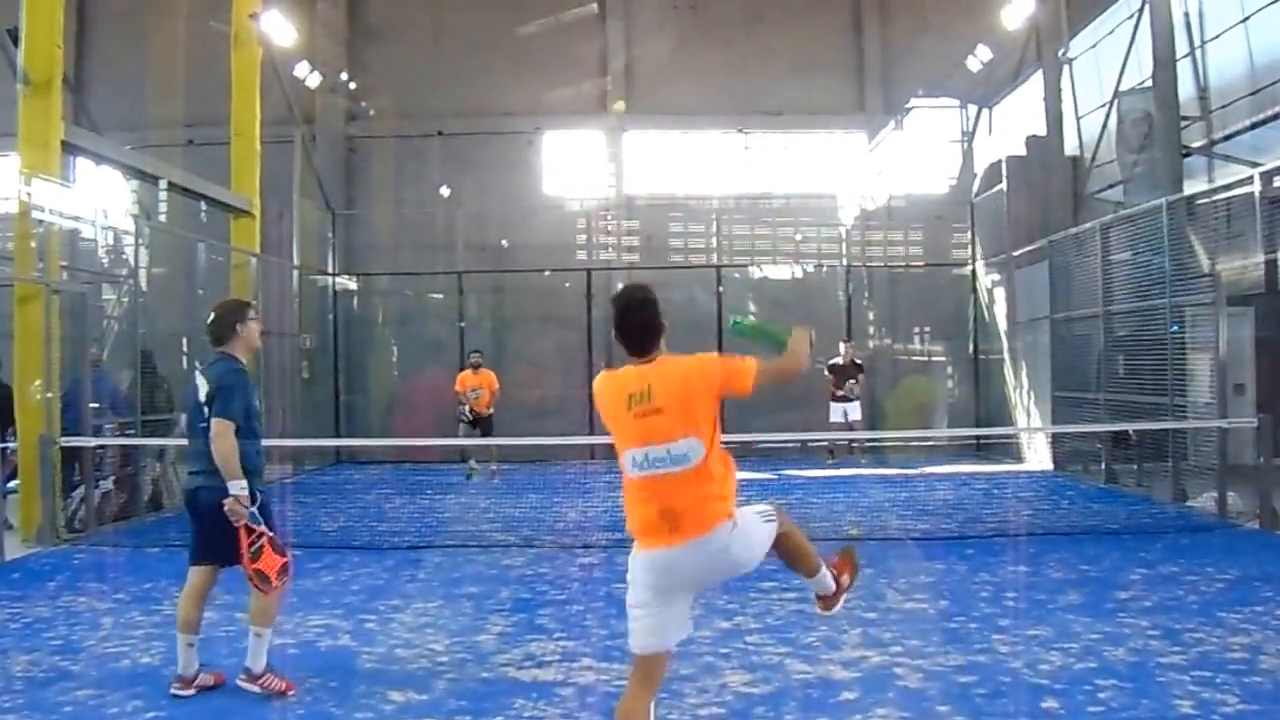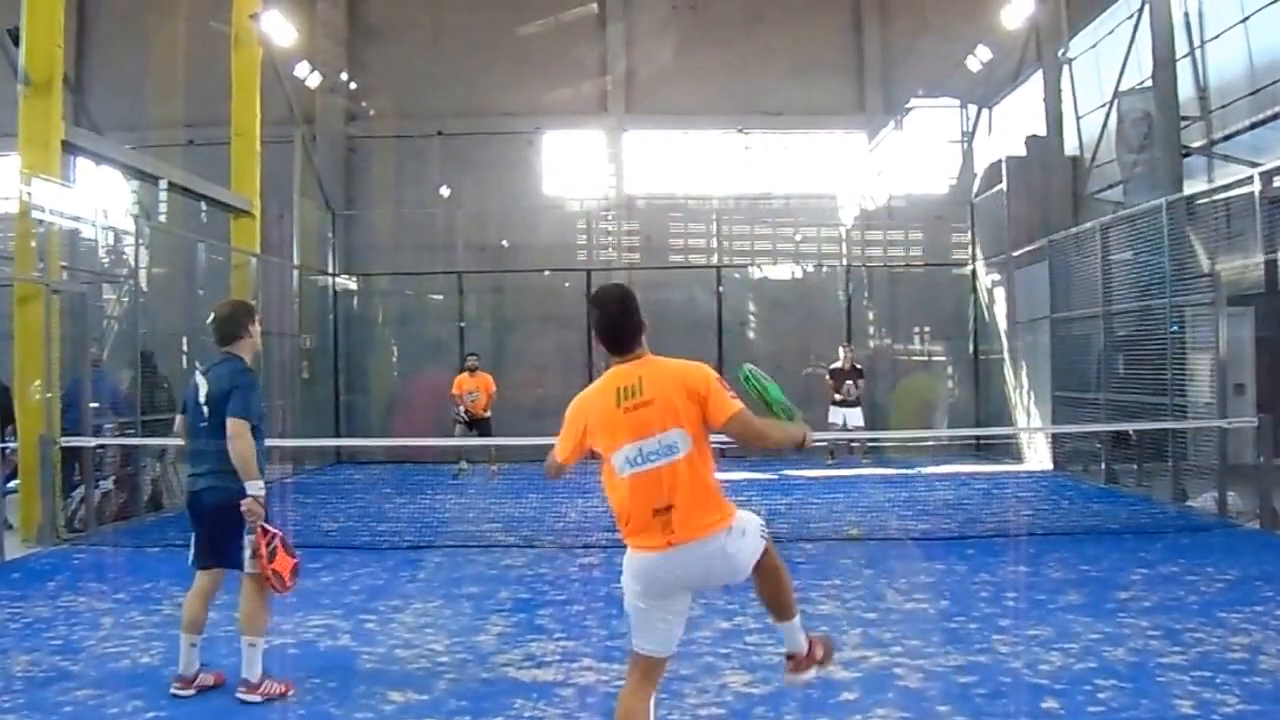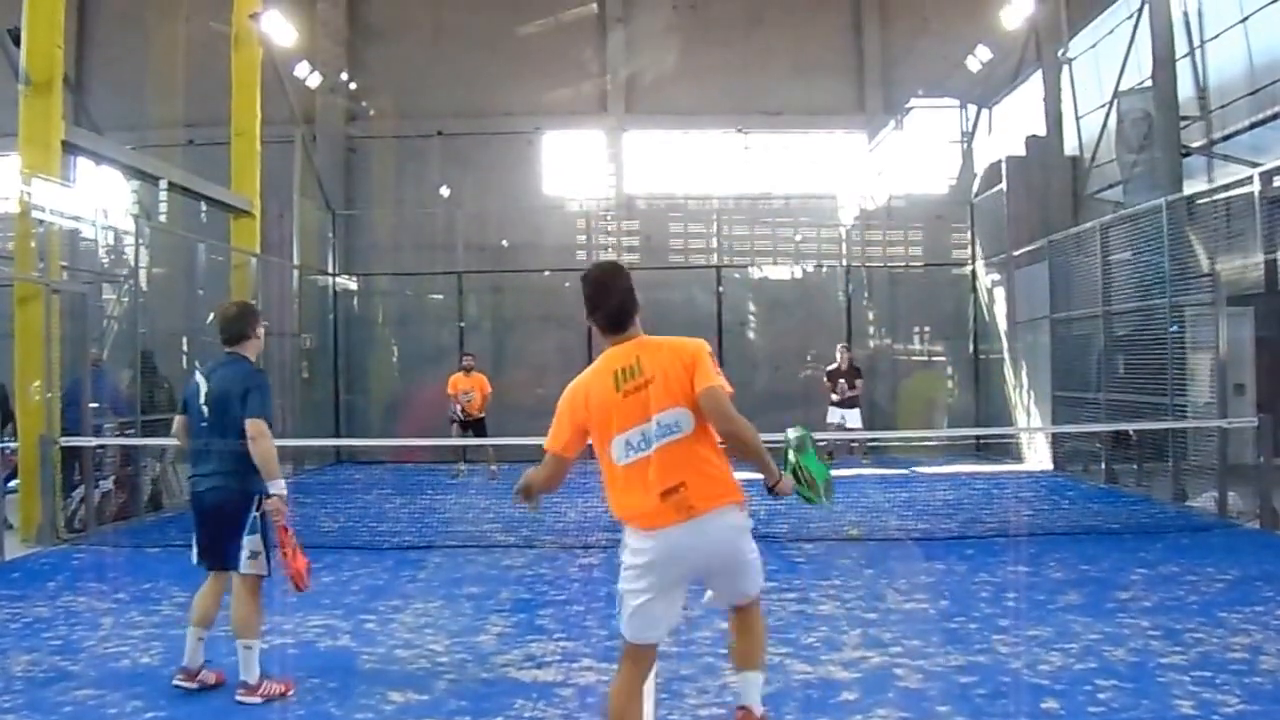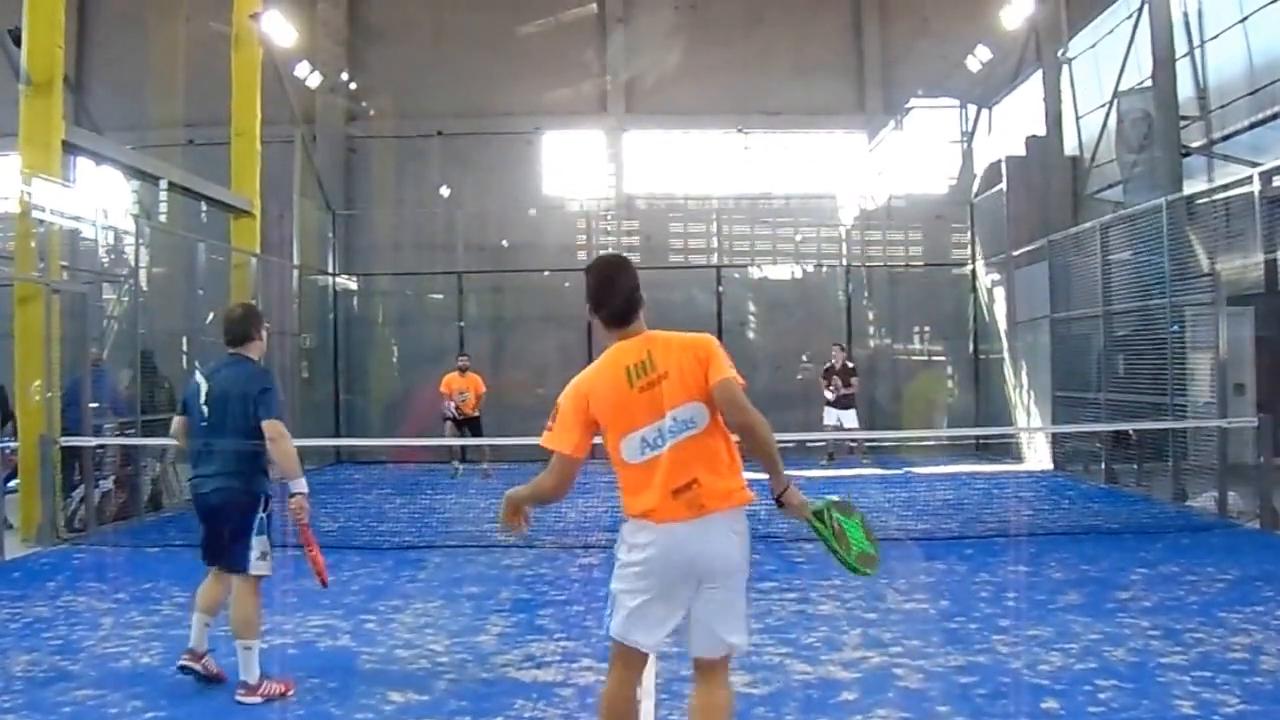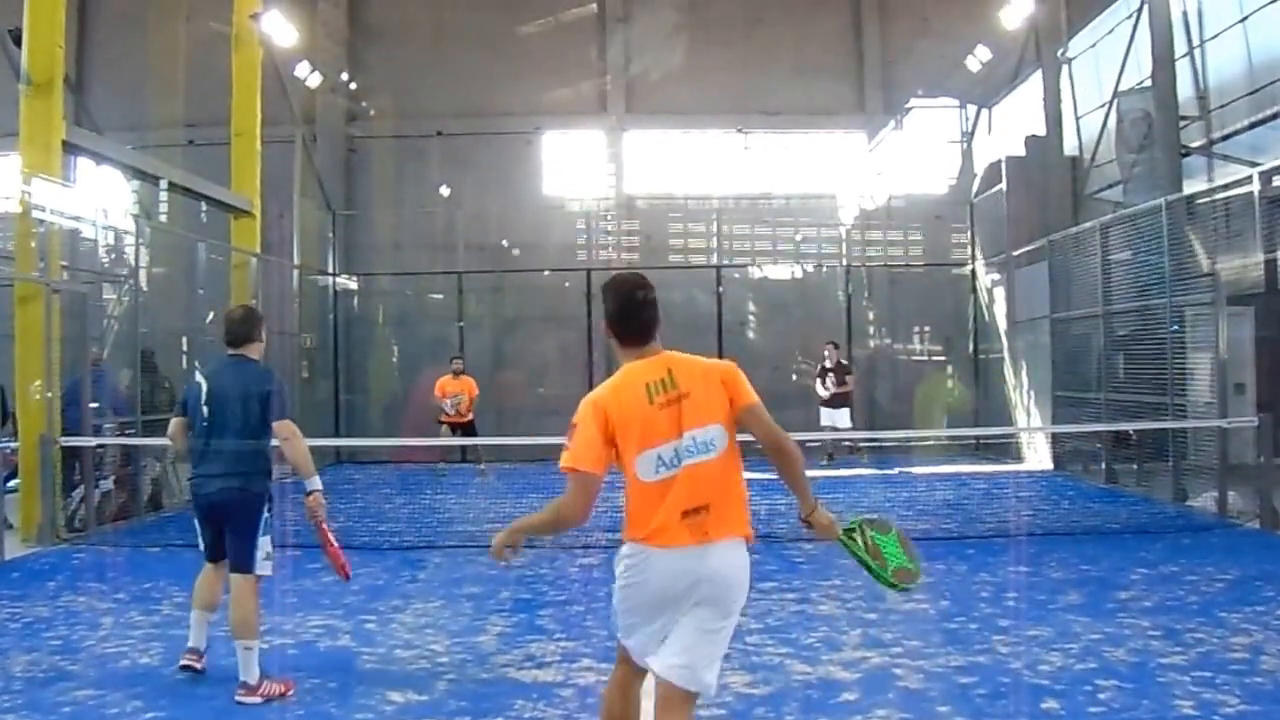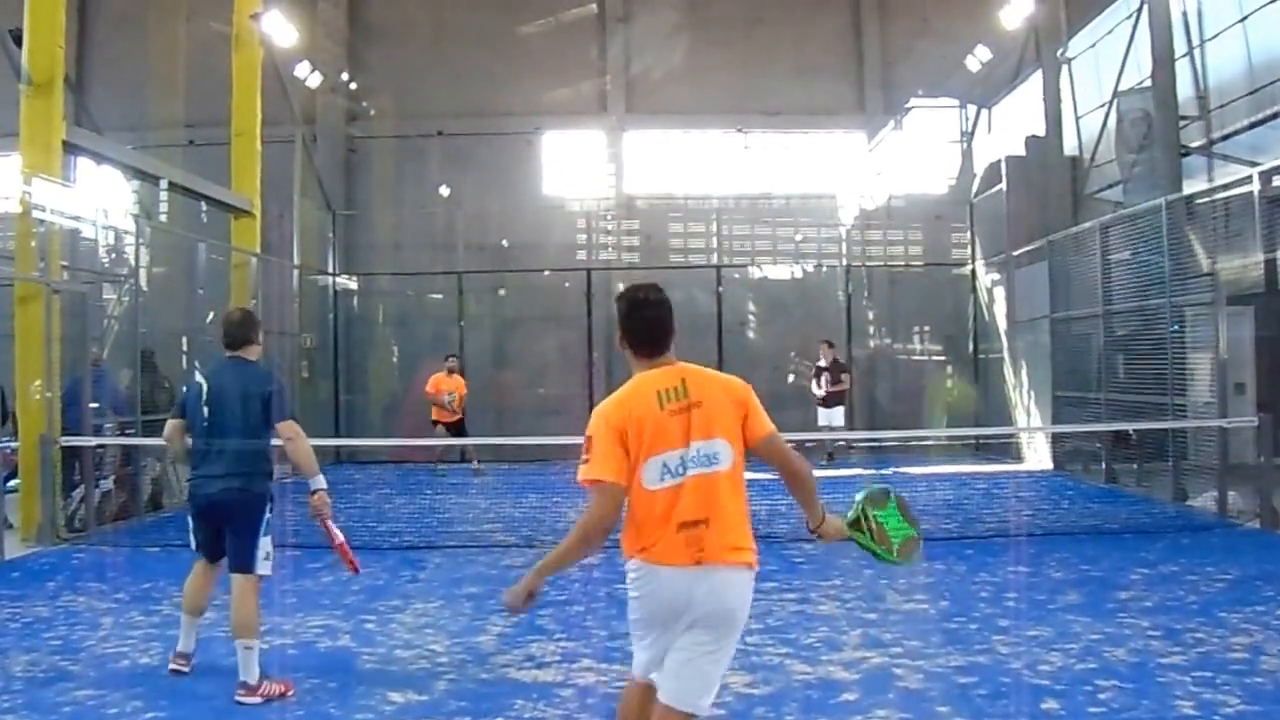
dt=0.1s
person 1, frame 1
left shoulder: (605, 388)
right shoulder: (699, 371)
right elbow: (786, 371)
right wrist: (800, 343)
left hip: (655, 555)
right hip: (716, 538)
left knee: (645, 674)
right knee: (779, 526)
right ankle: (828, 586)
person 1, frame 2
left shoulder: (585, 405)
right shoulder: (691, 377)
left elbow: (555, 467)
right elbow: (755, 435)
left wrist: (557, 460)
right wrist: (796, 433)
left hip: (647, 557)
right hip: (714, 538)
left knee: (643, 674)
right knee: (758, 542)
right ankle: (799, 649)
person 1, frame 3
left shoulder: (580, 392)
right shoulder: (690, 353)
left elbow: (548, 479)
right elbow: (730, 426)
left wrist: (525, 486)
right wrist: (774, 476)
left hip: (652, 540)
right hip: (717, 521)
left knee: (635, 663)
right knee: (746, 606)
person 1, frame 4
left shoulder: (584, 388)
right shoulder: (700, 348)
left elbow: (556, 486)
right elbow: (743, 418)
left wrist: (515, 498)
right wrist: (783, 487)
left hip: (652, 538)
right hip: (720, 524)
left knee: (625, 664)
right knee: (711, 674)
person 1, frame 5
left shoulder: (600, 404)
right shoulder: (720, 373)
left elbow: (576, 509)
right elbow: (779, 445)
left wrist: (516, 531)
right wrist: (810, 509)
left hip: (653, 558)
right hip: (723, 556)
left knee: (629, 663)
person 1, frame 6
left shoulder: (613, 413)
right shoulder: (732, 390)
left elbow: (602, 520)
right elbow: (791, 465)
left wrist: (536, 576)
right wrist: (818, 518)
left hip: (658, 575)
right hip: (727, 577)
left knee: (644, 680)
person 2, frame 1
left shoulder: (206, 374)
right shoulder: (235, 374)
left elbow: (192, 428)
right elbow: (221, 434)
right wrist: (237, 489)
left hip: (200, 488)
right hip: (228, 493)
left knee: (200, 577)
left ankle: (186, 674)
right ankle: (255, 671)
person 2, frame 2
left shoulder: (205, 375)
right shoulder: (242, 375)
left elbow: (182, 428)
right elbow: (238, 434)
right wrist: (254, 490)
left hip: (202, 489)
right hip: (232, 495)
left knee: (207, 578)
right knee: (257, 579)
left ankle: (187, 673)
right ankle: (252, 680)
person 2, frame 3
left shoulder: (203, 376)
right shoulder: (251, 376)
left elbow: (180, 428)
right elbow: (257, 435)
right wrist: (277, 488)
left hip: (203, 488)
right hip: (238, 491)
left knee: (218, 577)
right knee: (247, 582)
left ankle: (192, 666)
right ankle: (250, 682)
person 2, frame 4
left shoulder: (203, 377)
right shoulder: (258, 377)
left elbow: (179, 430)
right elbow: (275, 435)
right wrist: (298, 488)
left hip: (205, 488)
right hip: (243, 491)
left knee: (221, 571)
right knee: (246, 582)
left ankle: (196, 650)
right ankle: (250, 682)
person 2, frame 5
left shoulder: (201, 379)
right shoulder: (264, 379)
left elbow: (175, 432)
right elbow: (287, 436)
right wrist: (313, 486)
left hip: (204, 488)
right hip: (246, 490)
left knee: (216, 563)
right knee: (245, 580)
left ankle: (195, 647)
right ankle: (250, 681)
person 2, frame 6
left shoulder: (200, 380)
right shoulder: (264, 380)
left elbow: (171, 434)
right elbow: (290, 436)
right wrist: (318, 485)
left hip: (202, 488)
right hip: (247, 491)
left knee: (207, 562)
right knee: (246, 580)
left ankle: (184, 651)
right ankle: (250, 682)
